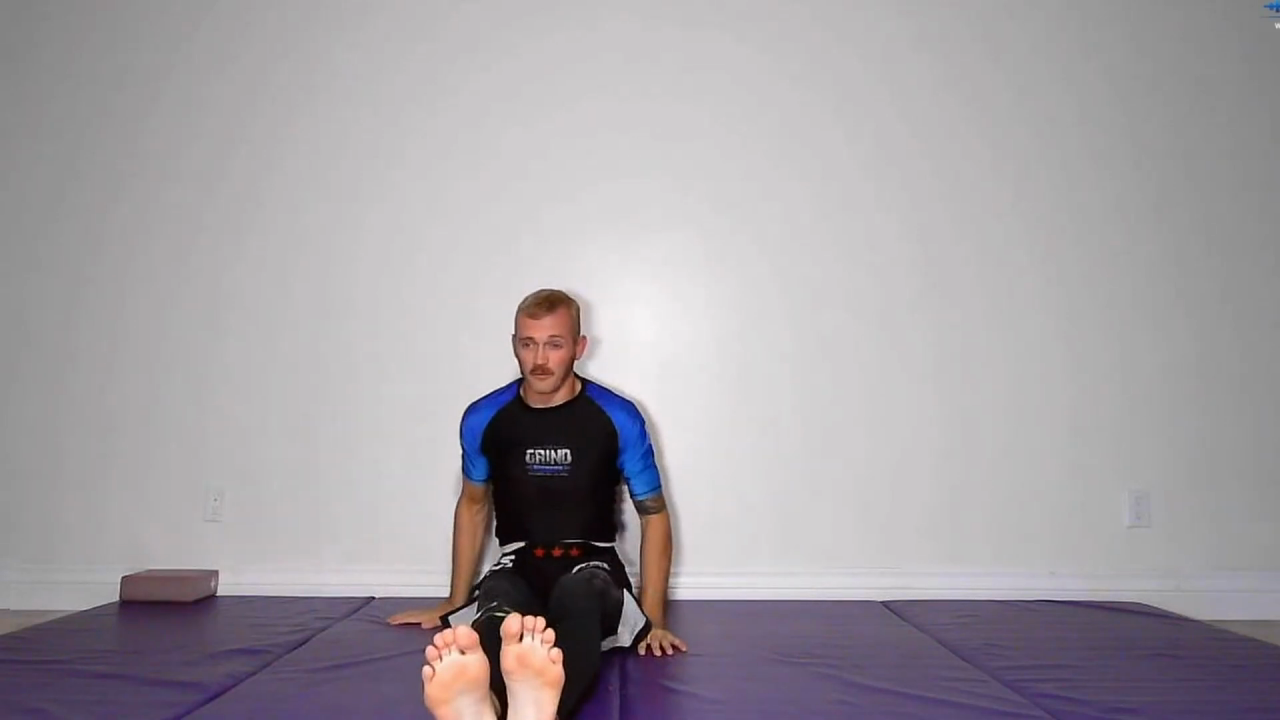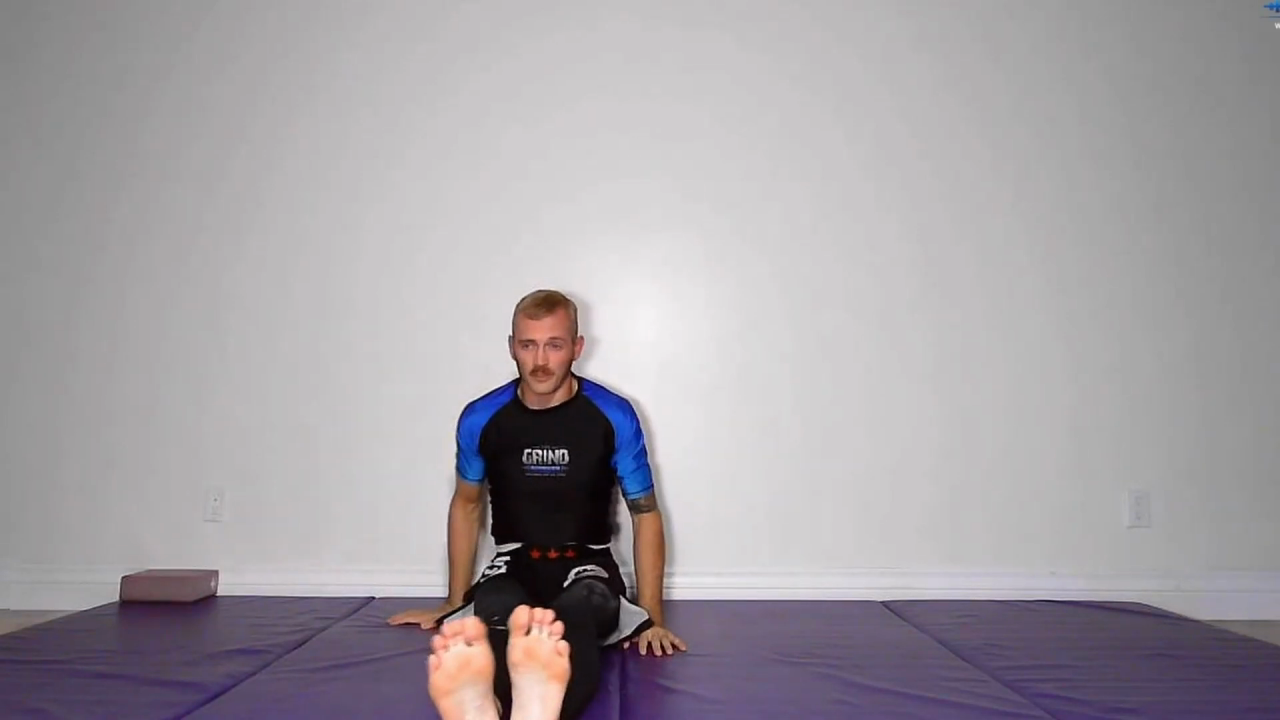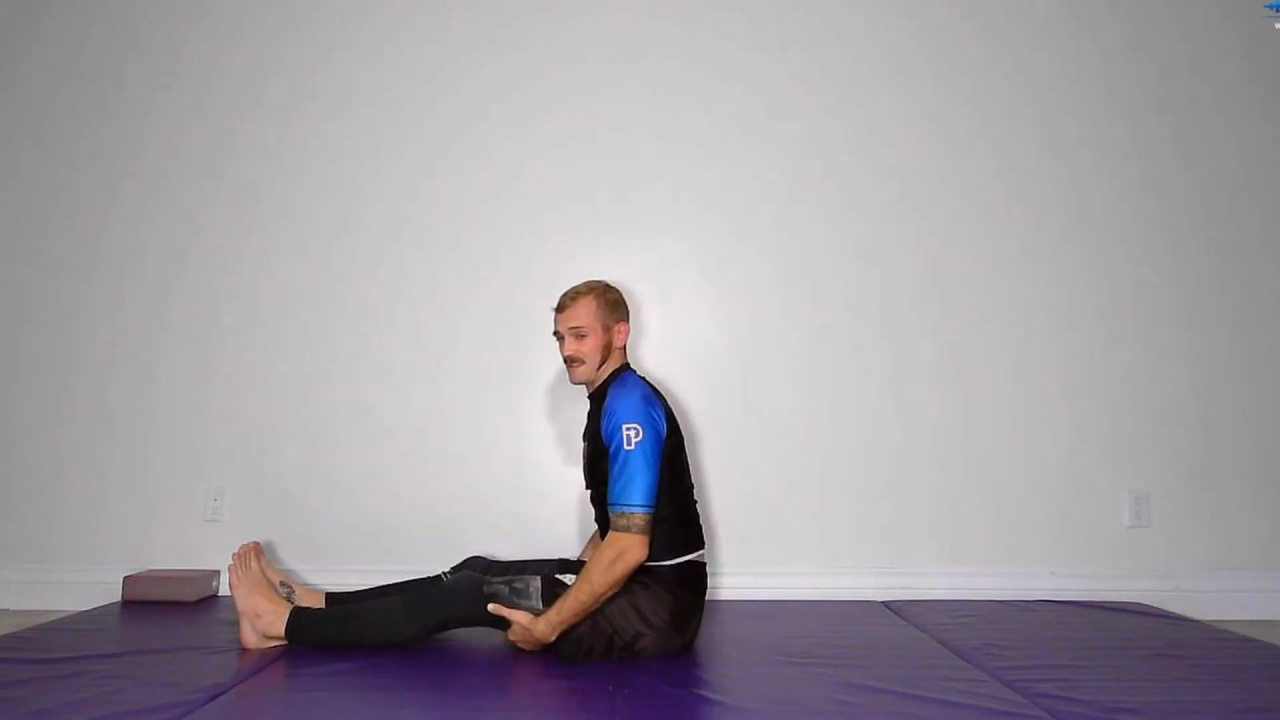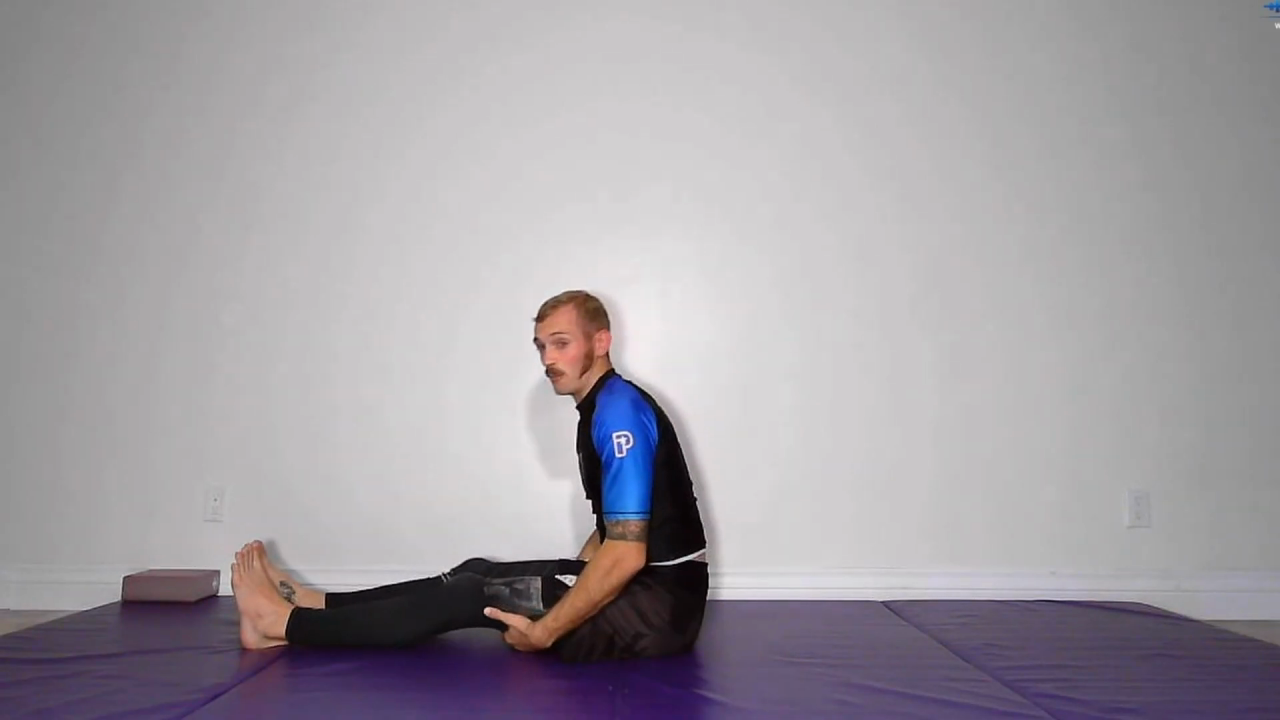
dt=0.4s
person 1, frame 1
left shoulder: (618, 417)
right shoulder: (483, 418)
left elbow: (654, 515)
right elbow: (473, 506)
left wrist: (653, 618)
right wrist: (456, 601)
left hip: (589, 566)
right hip: (518, 567)
left knee: (577, 597)
right knee: (497, 610)
person 1, frame 2
left shoulder: (613, 416)
right shoulder: (481, 418)
left elbow: (645, 515)
right elbow: (466, 504)
left wrist: (651, 621)
right wrist: (455, 603)
left hip: (585, 567)
left knee: (579, 614)
person 1, frame 3
left shoulder: (629, 404)
right shoulder: (613, 402)
left elbow: (629, 546)
left wrist: (547, 626)
right wrist: (564, 582)
left hip: (656, 606)
right hip: (641, 591)
left knee: (469, 595)
right knee: (477, 572)
left ankle: (283, 623)
right ankle: (315, 604)
person 1, frame 4
left shoulder: (618, 411)
right shoulder: (603, 409)
left elbow: (626, 554)
left wrist: (544, 631)
right wrist: (563, 583)
left hip: (656, 607)
right hip: (643, 591)
left knee: (469, 596)
right knee: (477, 573)
left ankle: (284, 623)
right ankle: (316, 606)
